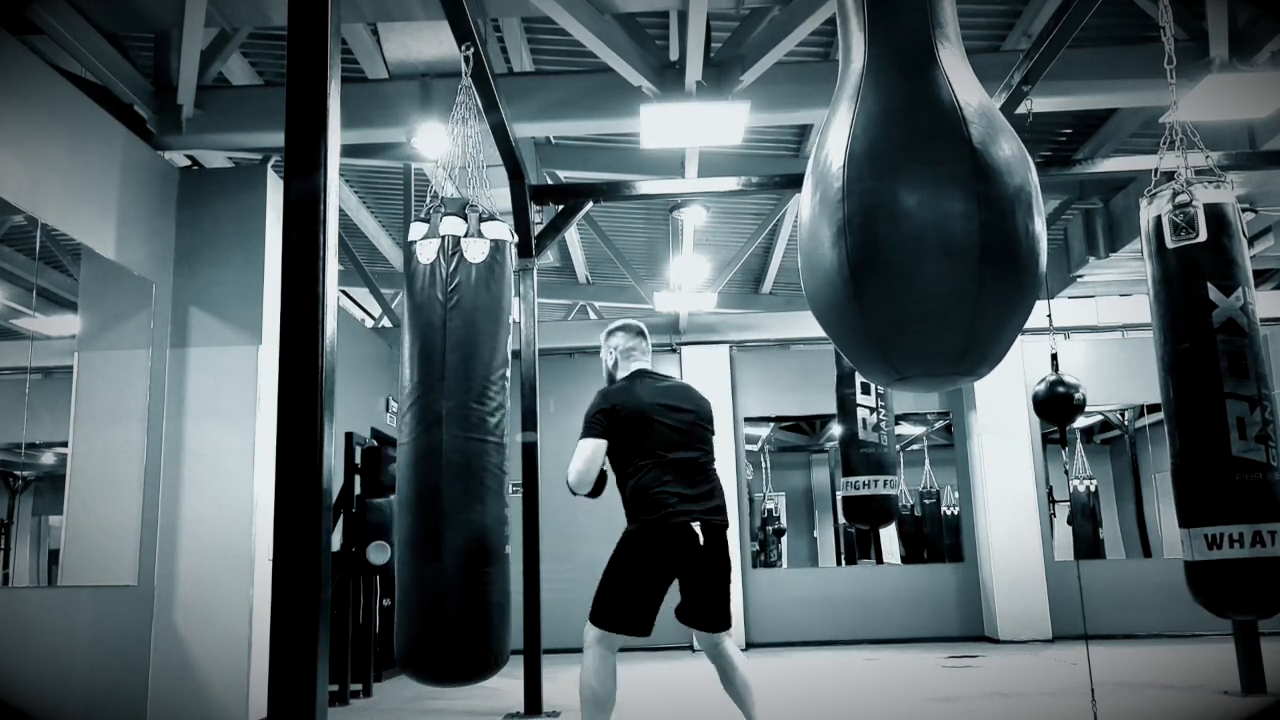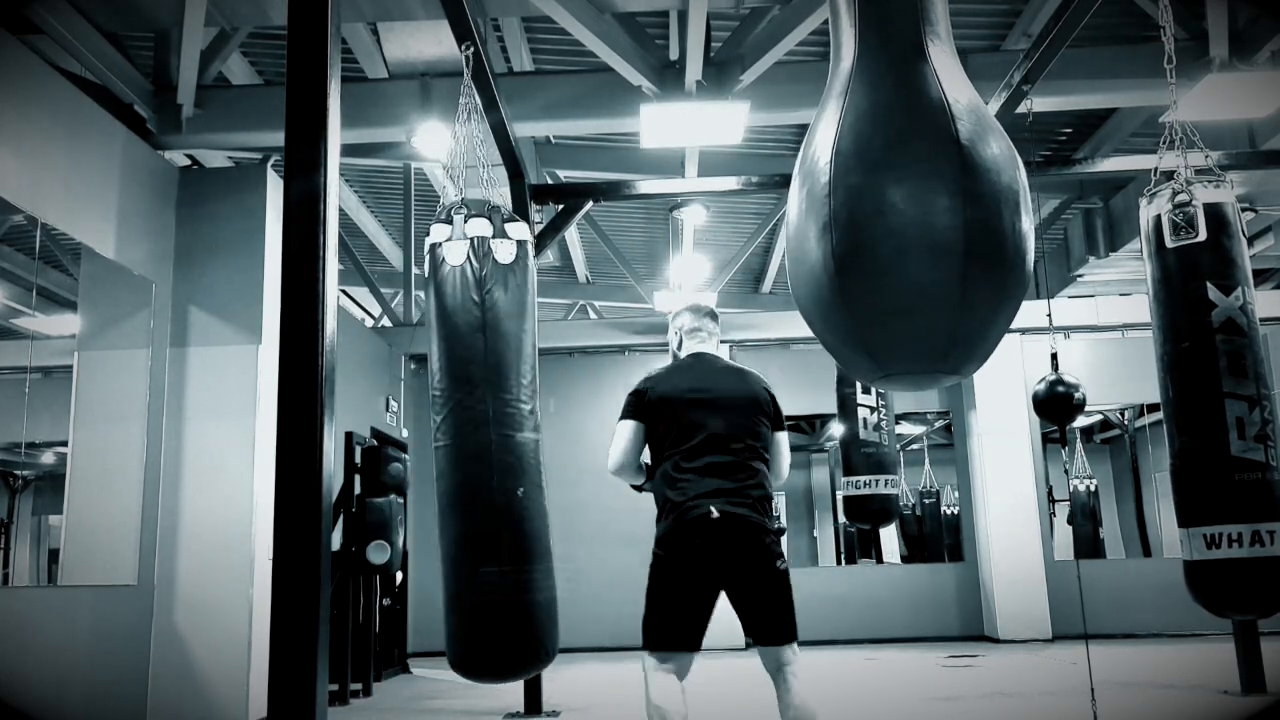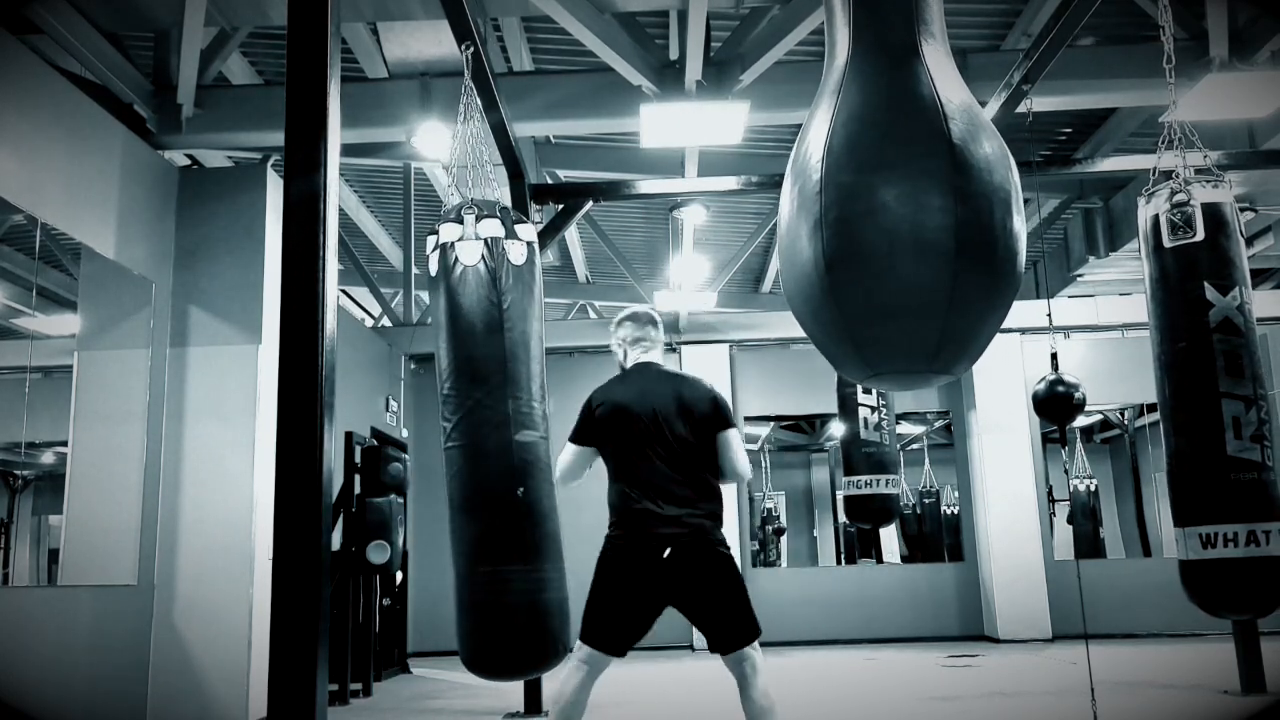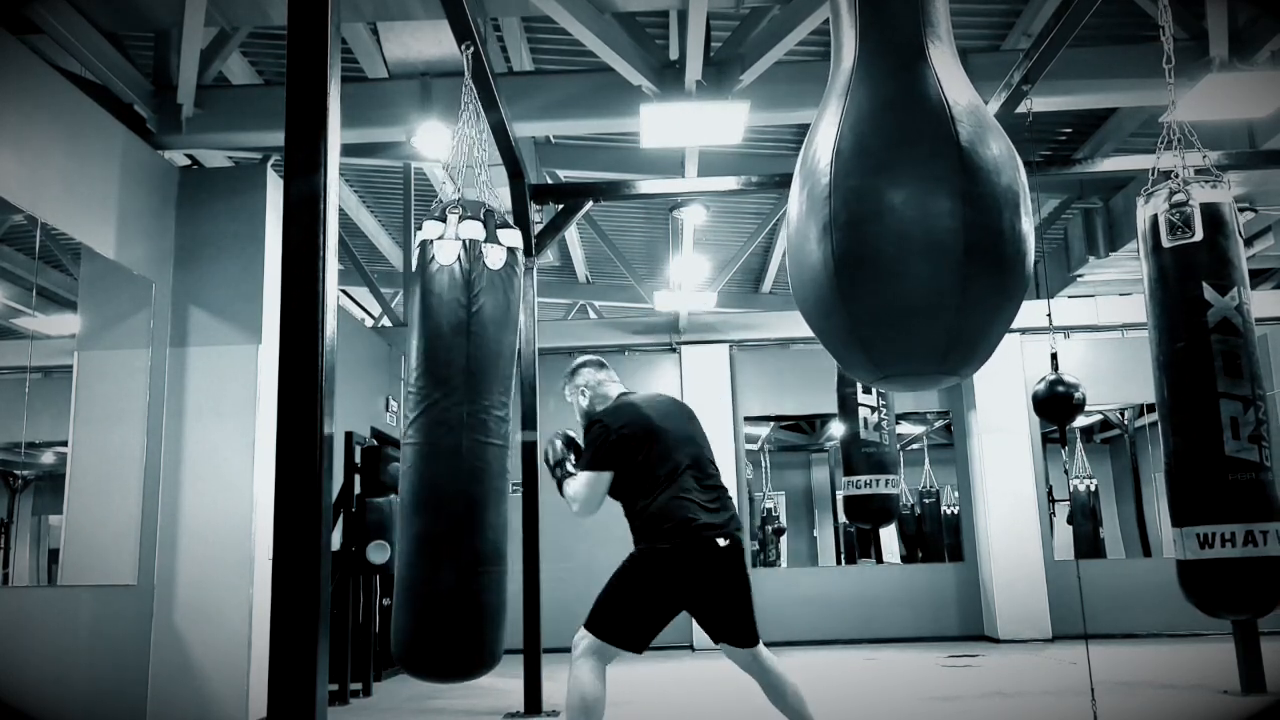
dt=0.5s
person 1, frame 1
left shoulder: (611, 399)
right shoulder: (693, 397)
left elbow: (579, 478)
left wrist: (591, 484)
left hip: (654, 531)
right hip: (711, 531)
left knee: (599, 643)
right knee: (716, 639)
person 1, frame 2
left shoulder: (651, 388)
right shoulder: (758, 386)
left elbow: (618, 463)
right elbow: (779, 473)
left wrist: (648, 476)
left hip: (685, 533)
right hip: (753, 533)
left knee: (663, 667)
right knee: (784, 669)
person 1, frame 3
left shoulder: (607, 399)
right shoulder: (705, 394)
left elbow: (565, 476)
right elbow: (739, 471)
left hip: (635, 549)
right hip: (702, 547)
left knee: (586, 662)
right knee: (746, 659)
person 1, frame 4
left shoulder: (607, 422)
right shoulder: (671, 406)
left elbow: (584, 504)
left wrist: (562, 468)
left hip: (672, 551)
right hip: (723, 547)
left knee: (588, 653)
right knee: (749, 652)
